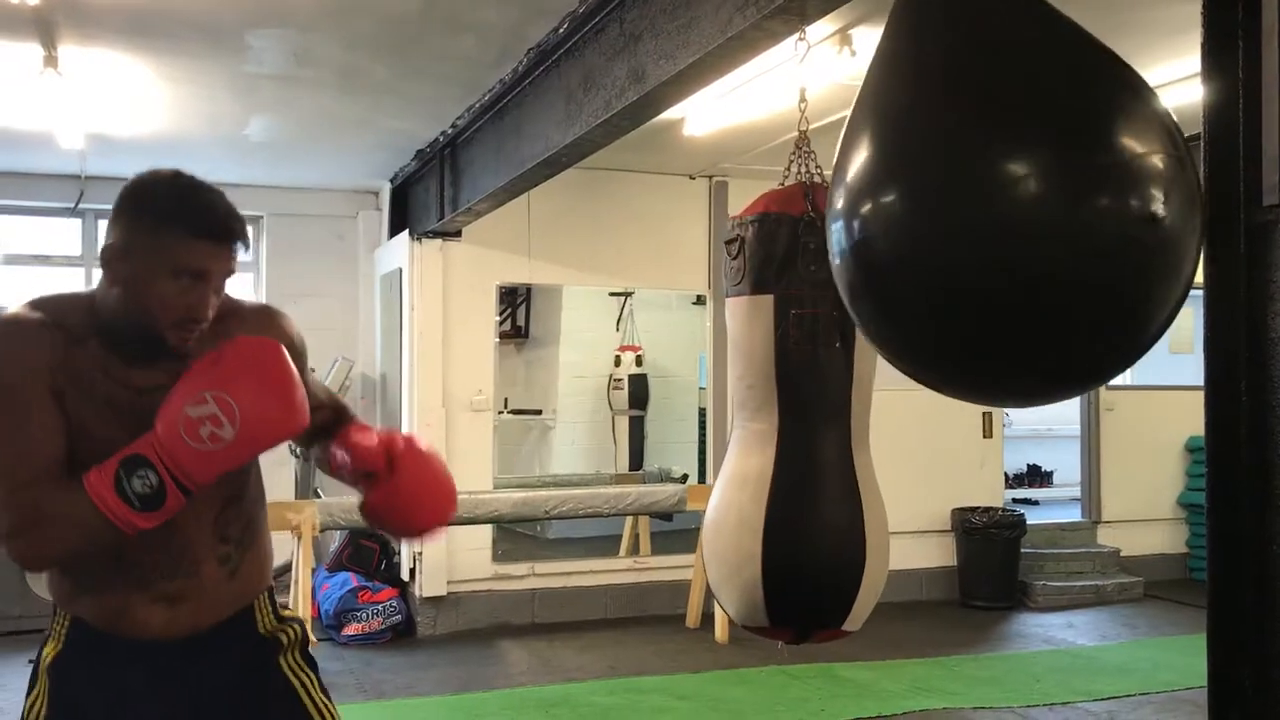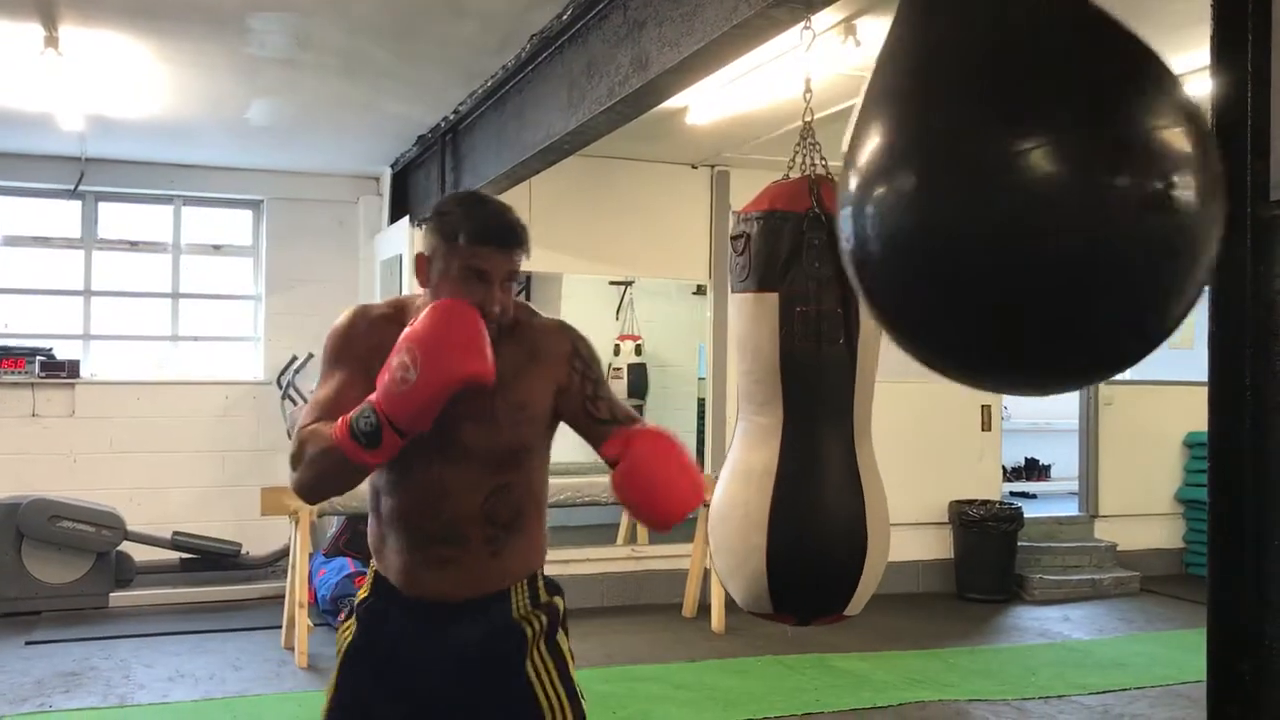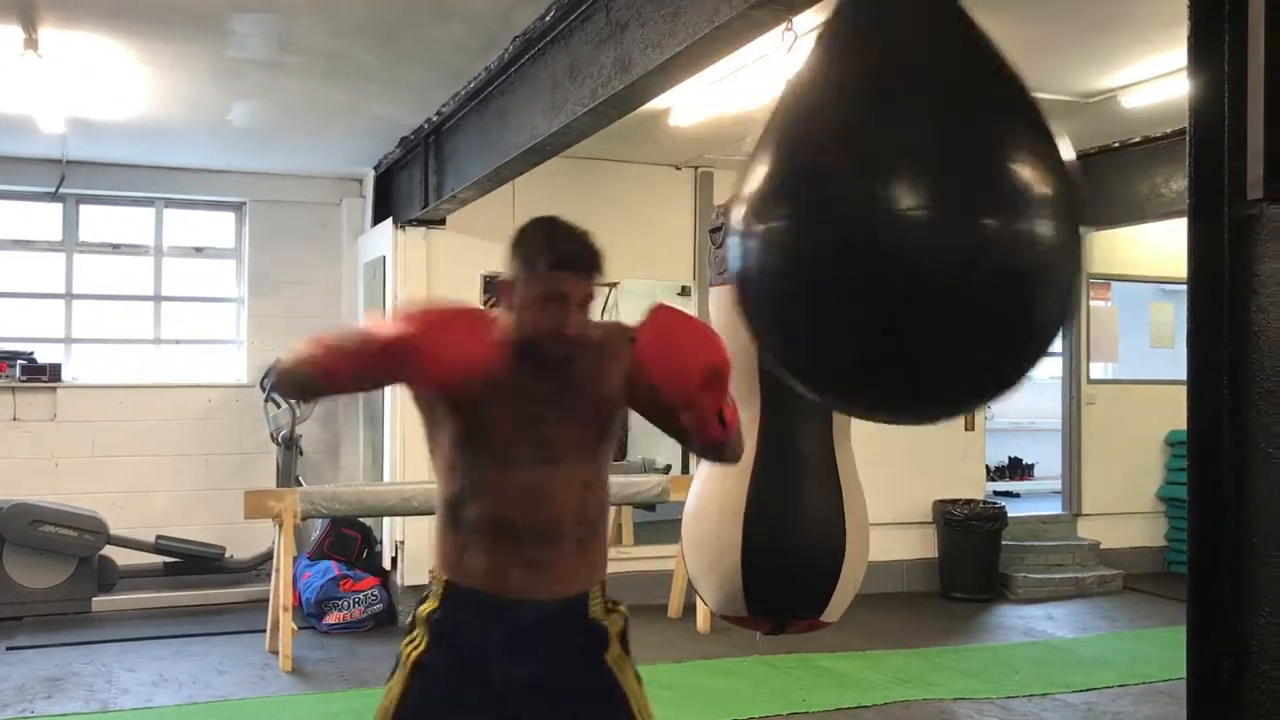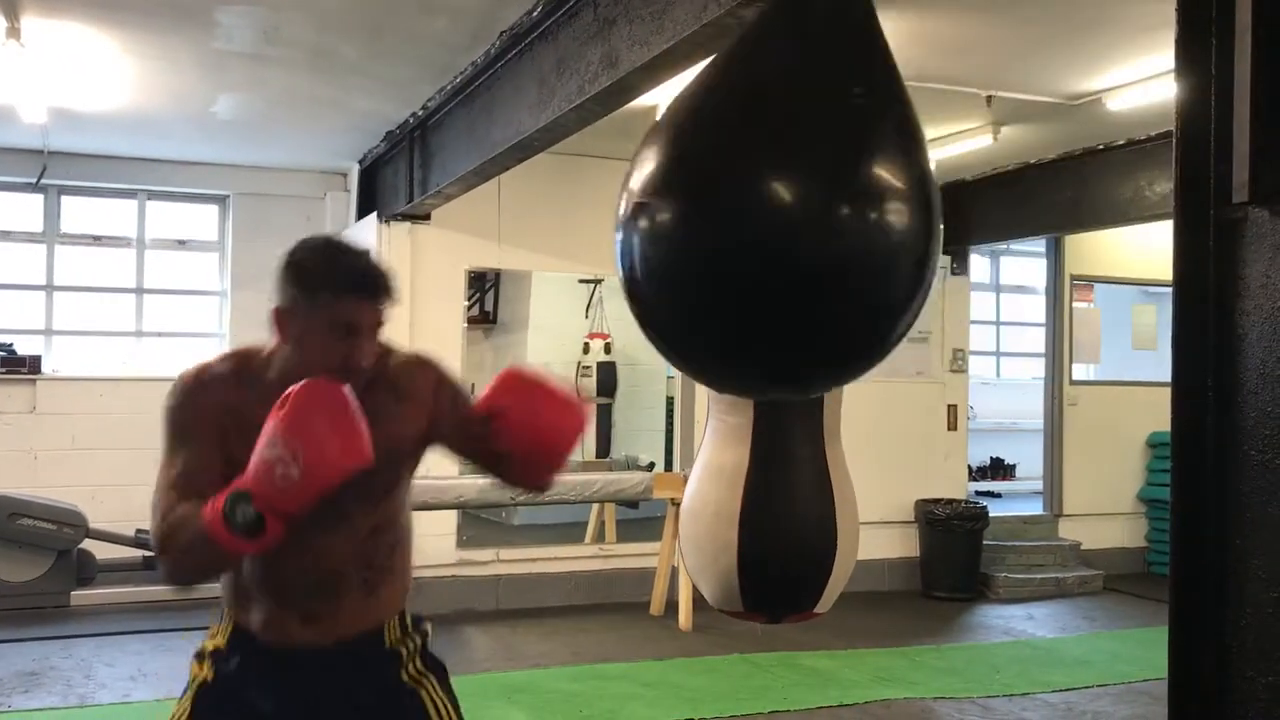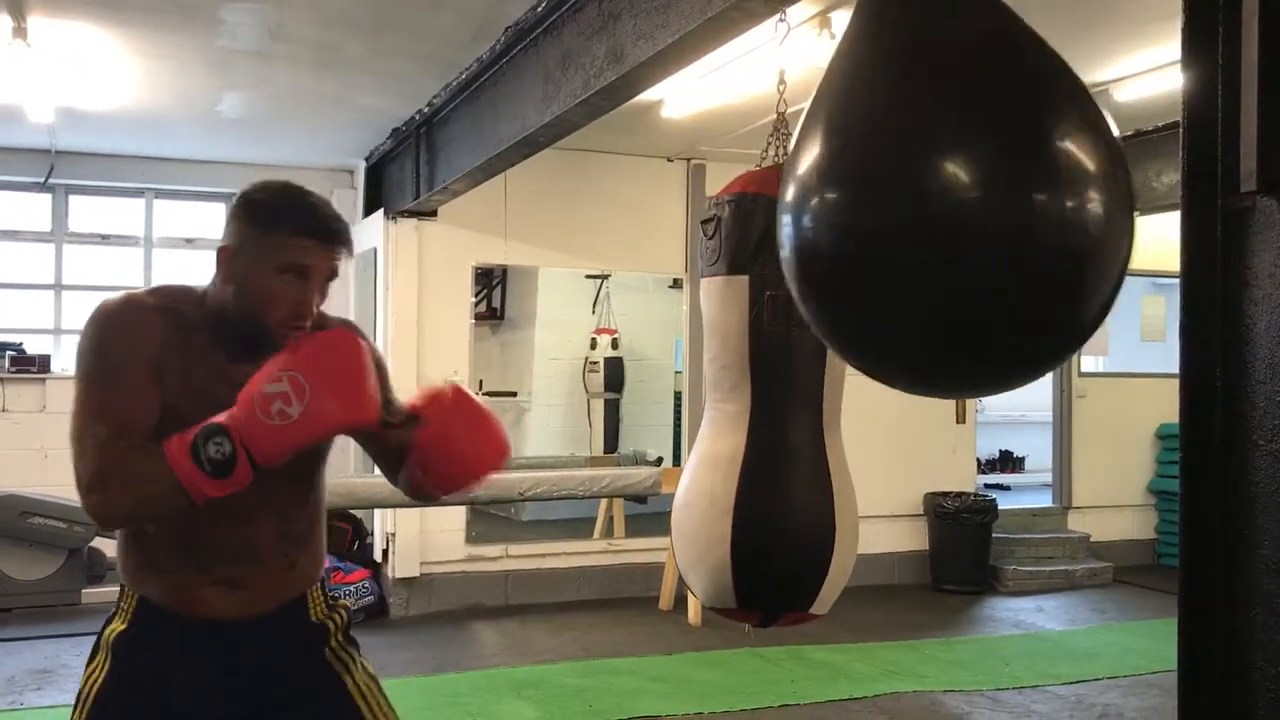
dt=1s
person 1, frame 1
left shoulder: (259, 337)
left elbow: (325, 426)
left wrist: (376, 456)
right wrist: (167, 459)
left hip: (243, 648)
right hip: (96, 663)
person 1, frame 2
left shoulder: (551, 350)
right shoulder: (367, 334)
left elbow: (626, 437)
right elbow: (309, 476)
left wrist: (655, 468)
right wrist: (392, 408)
left hip: (503, 623)
right hip: (389, 616)
person 1, frame 3
left shoulder: (616, 353)
right shoulder: (438, 340)
left elbow: (724, 448)
right elbow: (293, 377)
left wrist: (705, 390)
right wrist: (382, 343)
left hip: (575, 631)
right hip: (462, 624)
person 1, frame 4
left shoulder: (411, 387)
right shoulder: (213, 394)
left elbow: (525, 470)
right elbow: (177, 557)
left wrist: (535, 441)
right wrist: (261, 500)
left hip: (376, 664)
right hip: (249, 663)
person 1, frame 5
left shoulder: (341, 351)
right shoulder: (136, 328)
left elbow: (411, 471)
right elbow: (107, 495)
left wrist: (443, 447)
right wrist: (242, 437)
left hip: (293, 636)
right hip: (157, 643)
